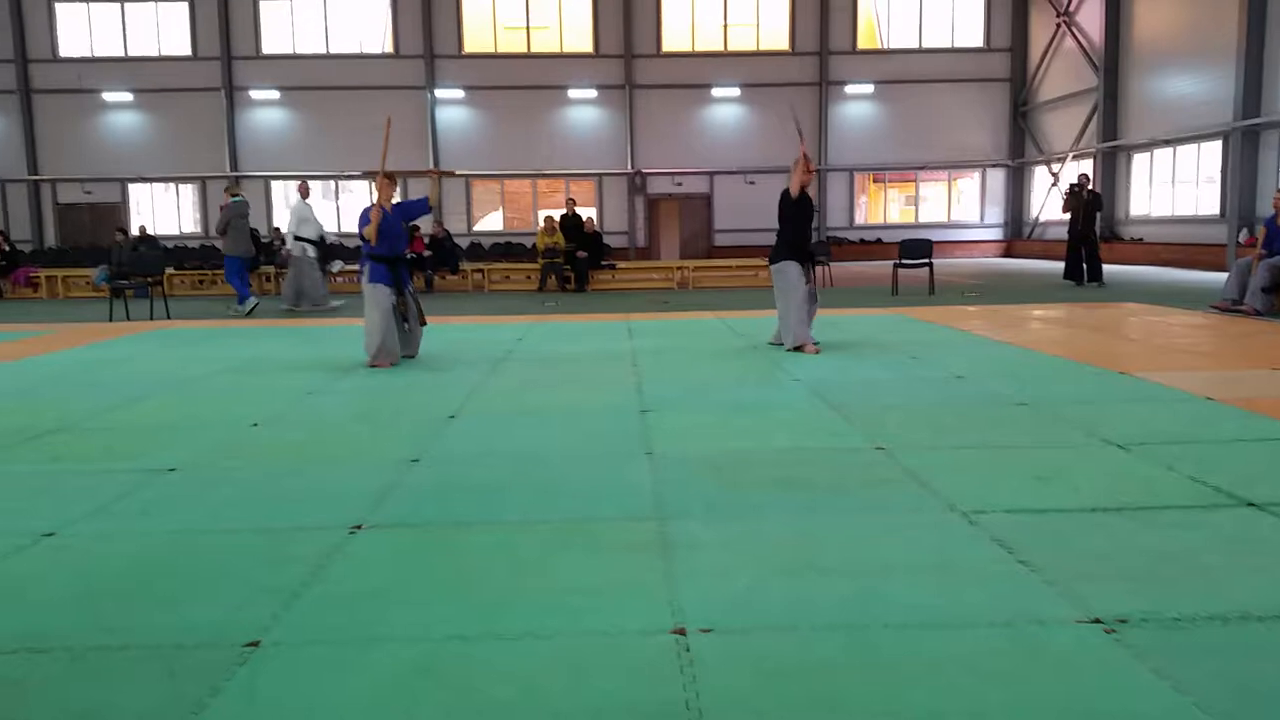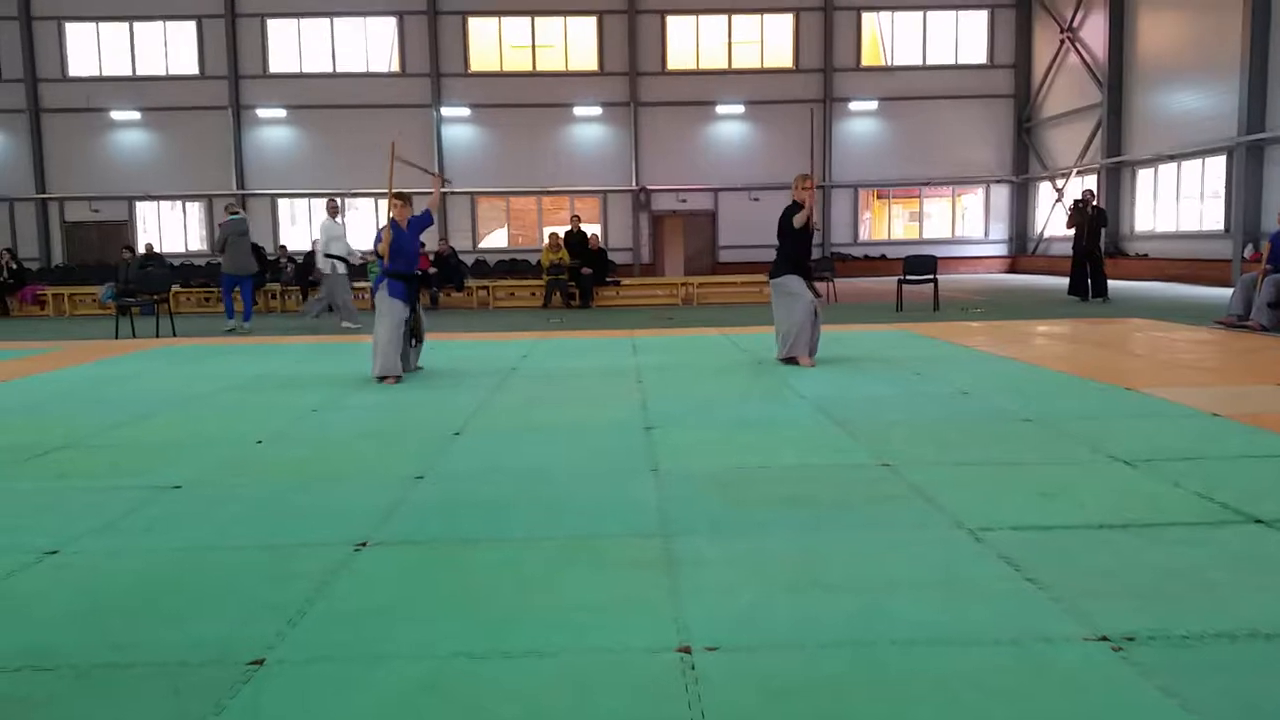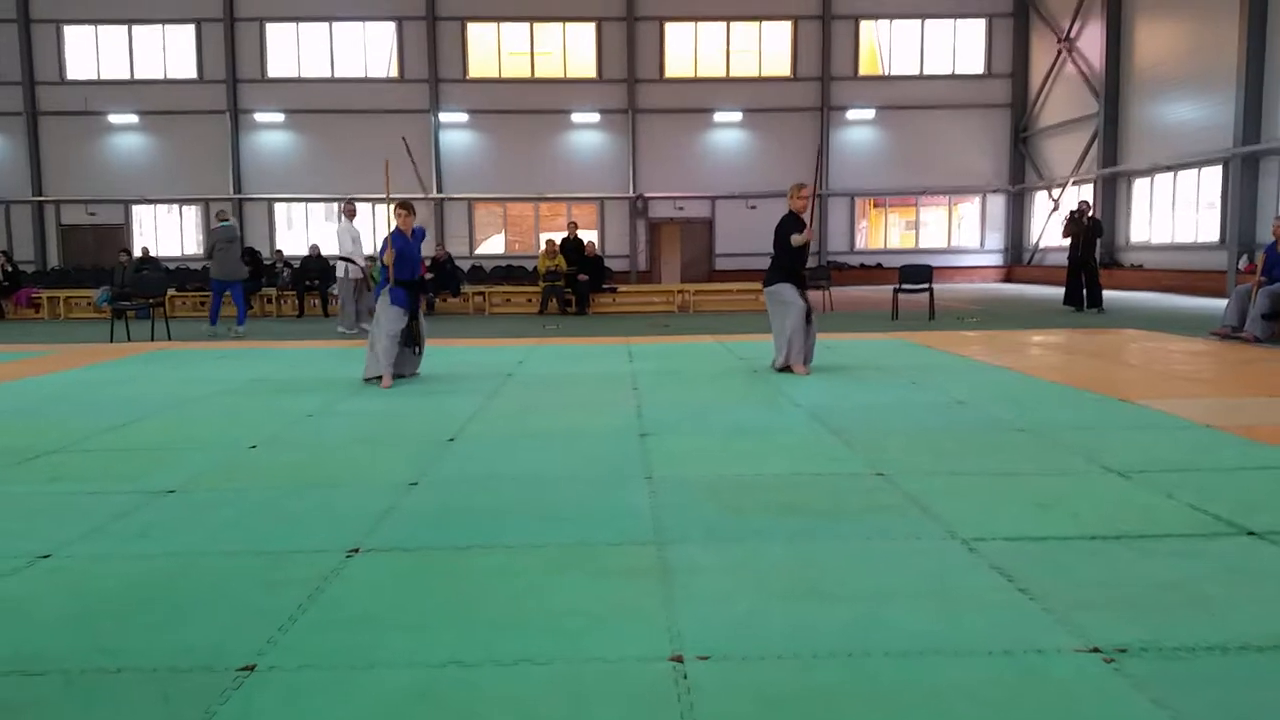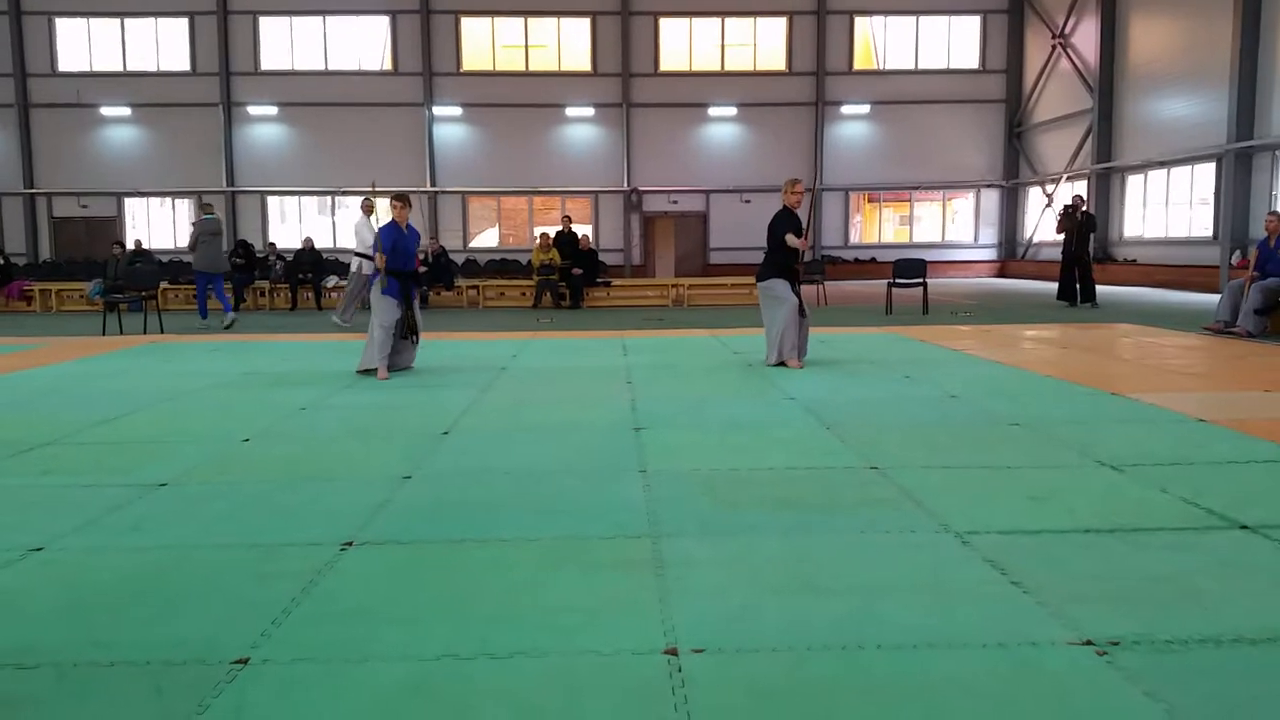
dt=0.2s
person 1, frame 1
left shoulder: (805, 198)
right shoulder: (788, 197)
right elbow: (794, 189)
right wrist: (801, 161)
left hip: (800, 256)
right hip: (785, 256)
left knee: (809, 298)
right knee: (796, 297)
left ankle: (785, 337)
right ankle: (801, 341)
person 1, frame 2
left shoulder: (805, 215)
right shoulder: (790, 212)
right elbow: (797, 222)
right wrist: (806, 210)
left hip: (799, 270)
right hip: (785, 271)
left knee: (810, 312)
right knee: (805, 303)
left ankle: (789, 352)
right ankle: (798, 352)
person 1, frame 3
left shoulder: (798, 222)
right shoulder: (788, 222)
right elbow: (793, 240)
right wrist: (804, 237)
left hip: (792, 279)
right hip: (778, 280)
left knee: (805, 321)
right knee: (797, 309)
left ankle: (784, 360)
right ankle: (792, 360)
person 1, frame 4
left shoulder: (793, 218)
right shoulder: (782, 218)
right elbow: (788, 238)
right wrist: (798, 243)
left hip: (785, 274)
right hip: (772, 275)
left knee: (799, 315)
right knee: (789, 305)
left ankle: (778, 354)
right ankle: (786, 355)
person 2, frame 1
left shoulder: (403, 210)
right shoulder: (369, 213)
left elbow: (430, 202)
right elbow: (367, 236)
right wrist: (374, 223)
left hip: (398, 268)
right hip: (377, 269)
left knee: (409, 310)
right knee: (381, 312)
left ankle: (407, 348)
right ankle: (381, 356)
person 2, frame 2
left shoulder: (414, 226)
right shoulder: (387, 231)
left elbow: (431, 210)
right elbow: (382, 252)
left wrist: (437, 188)
right wrist: (385, 243)
left hip: (408, 284)
right hip: (390, 285)
left knee: (414, 326)
right knee: (391, 326)
left ankle: (407, 364)
right ankle: (388, 371)
person 2, frame 3
left shoulder: (415, 235)
right shoulder: (393, 240)
right elbow: (386, 259)
right wrist: (388, 258)
left hip: (411, 292)
right hip: (392, 292)
left knee: (416, 333)
right knee: (389, 331)
left ankle: (405, 369)
right ankle: (386, 373)
person 2, frame 4
left shoulder: (413, 232)
right shoulder: (386, 231)
right elbow: (379, 252)
right wrist: (379, 260)
left hip: (405, 284)
right hip: (386, 283)
left knee: (412, 325)
right knee: (384, 323)
left ankle: (399, 361)
right ankle: (381, 365)
